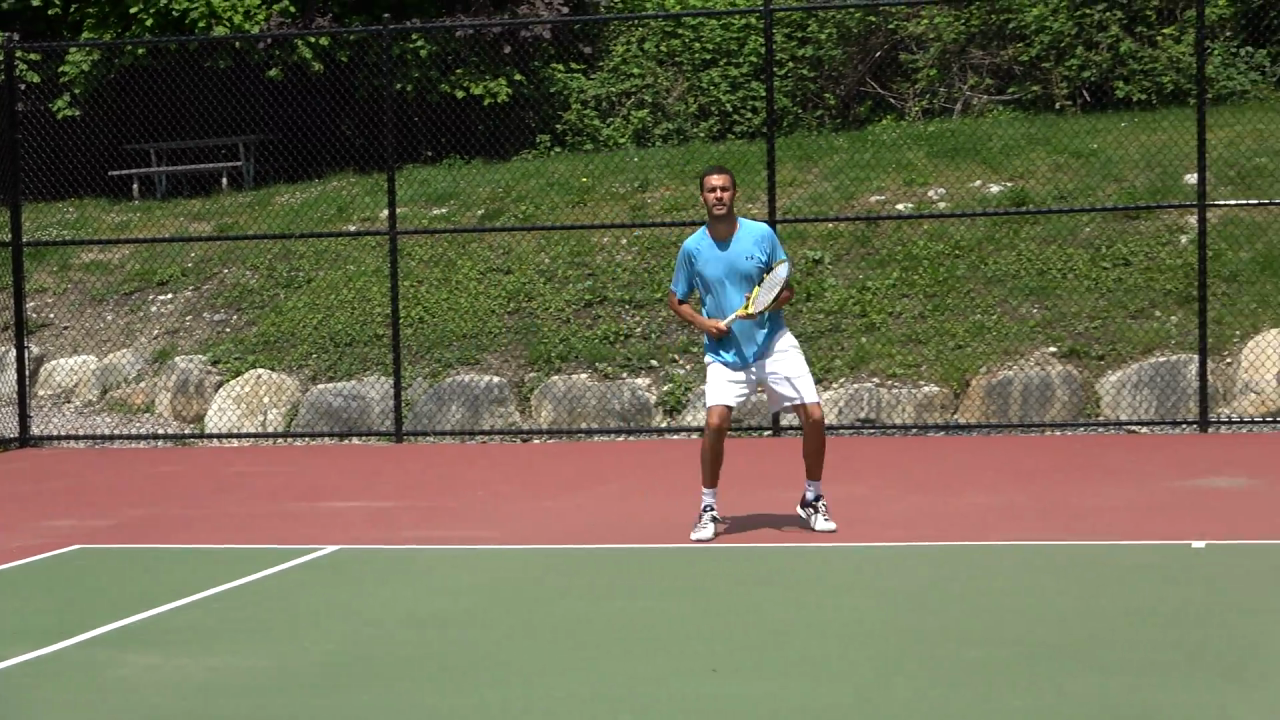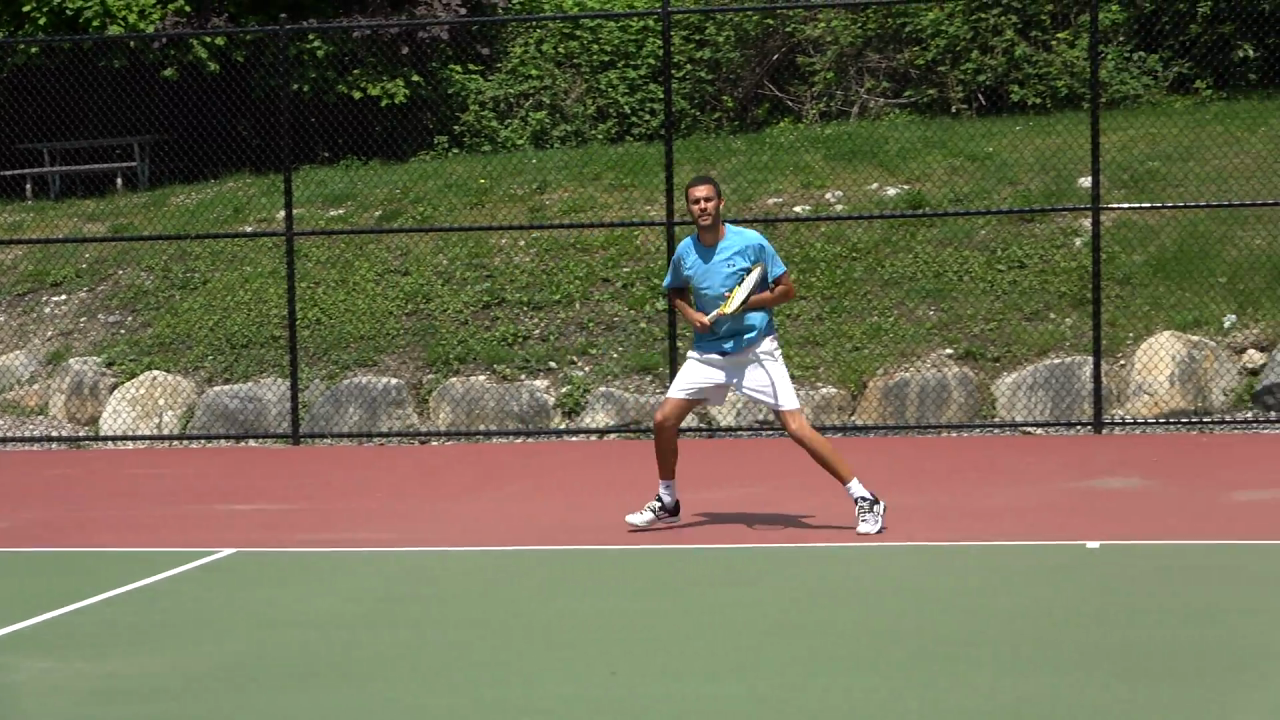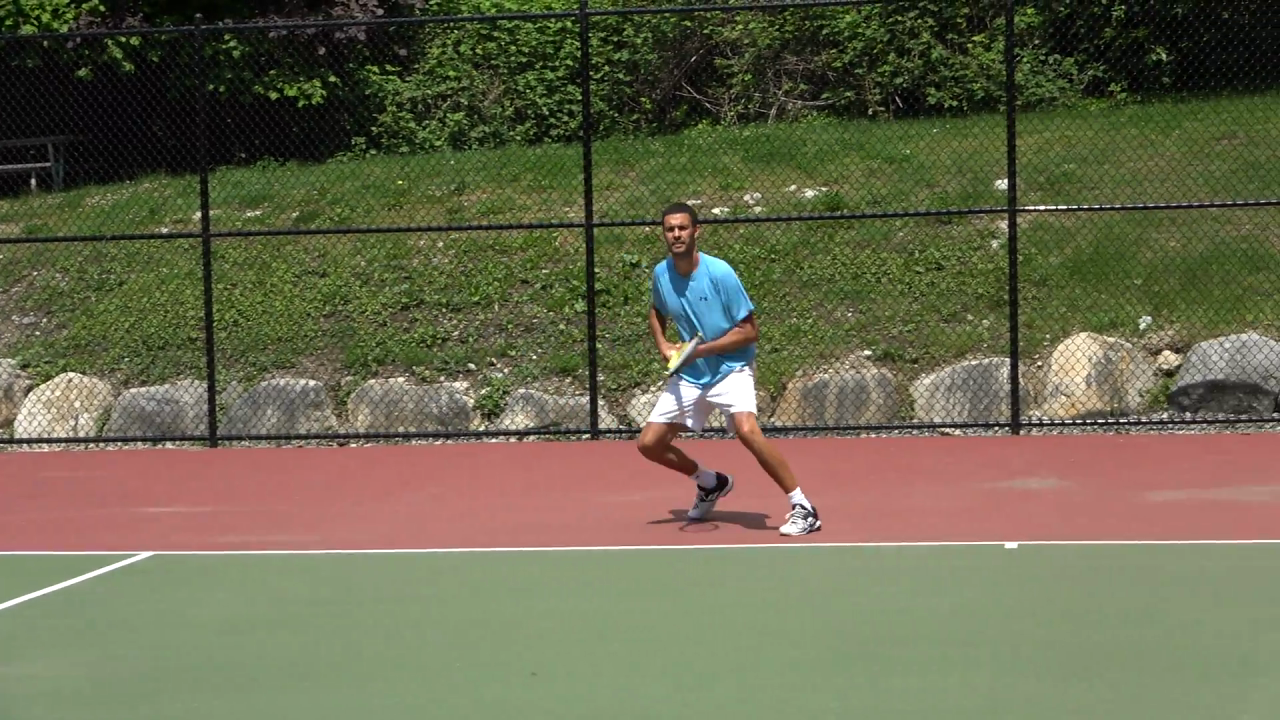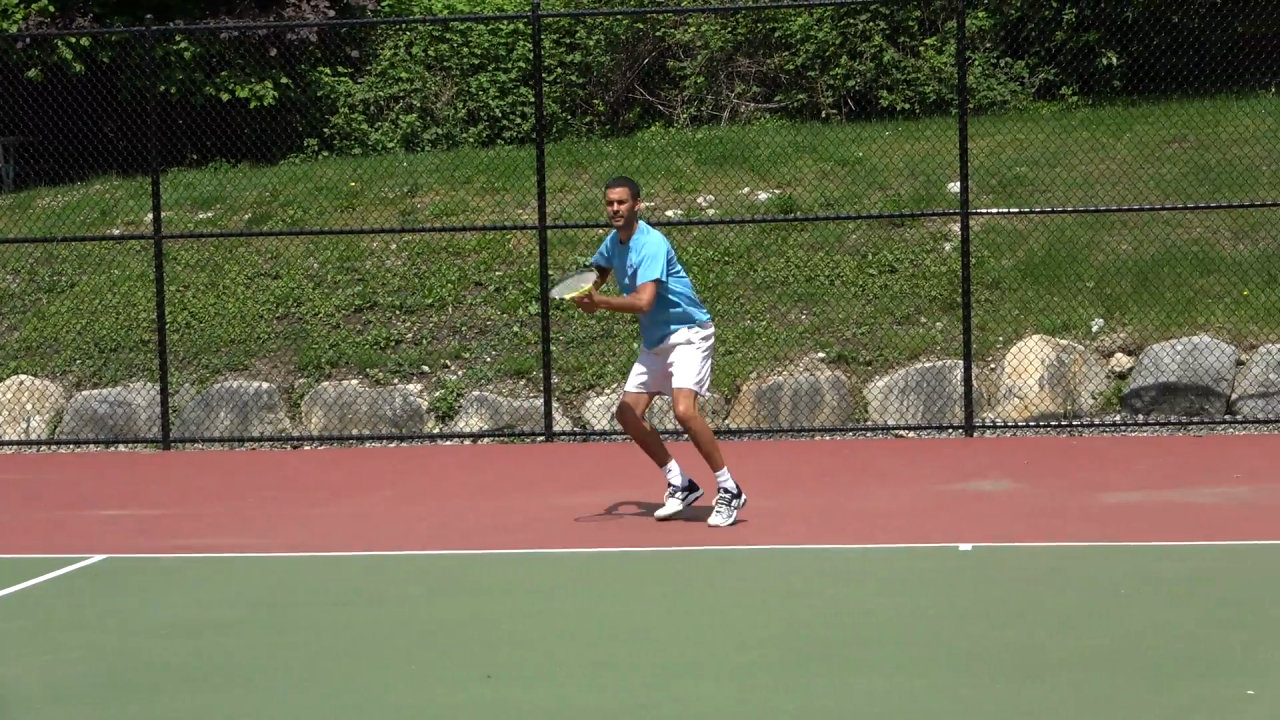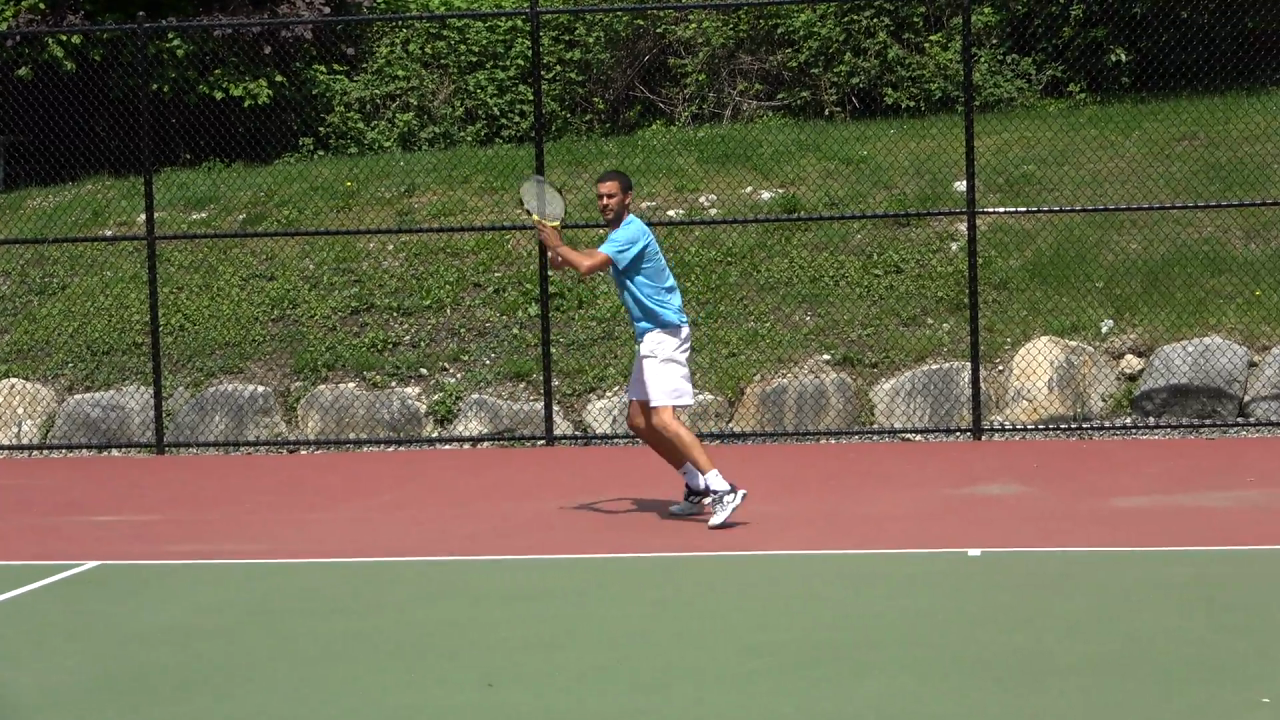
dt=0.2s
person 1, frame 1
left shoulder: (762, 234)
right shoulder: (692, 248)
left elbow: (787, 291)
right elbow: (677, 302)
left wrist: (765, 303)
right wrist: (703, 323)
left hip: (773, 342)
right hip: (725, 352)
left knee: (814, 418)
right knee: (715, 423)
left ankle: (812, 500)
right ankle: (709, 509)
person 1, frame 2
left shoulder: (751, 242)
right shoulder: (684, 252)
left elbow: (786, 290)
right elbow: (675, 293)
left wrist: (748, 302)
right wrist: (692, 315)
left hip: (756, 347)
right hip: (710, 350)
left knee: (795, 426)
right knee: (663, 420)
left ankle: (863, 498)
right ankle: (666, 501)
person 1, frame 3
left shoulder: (720, 273)
right shoulder: (660, 274)
left elbow: (750, 331)
left wrist: (705, 349)
right wrist: (662, 344)
left hip: (731, 369)
right hip: (689, 375)
left knee: (747, 430)
right knee: (649, 444)
left ankle: (802, 507)
right ankle: (711, 482)
person 1, frame 4
left shoulder: (652, 242)
right shoulder: (614, 240)
left elbow: (643, 302)
right elbow: (598, 272)
left wrist: (598, 302)
right wrist: (587, 292)
left hip: (688, 332)
right hip: (655, 340)
left knee: (684, 409)
right knee: (629, 412)
left ankle: (728, 489)
right ankle: (680, 483)
person 1, frame 5
left shoulder: (633, 232)
right shoulder: (619, 232)
left elbow: (586, 266)
right elbow: (587, 260)
left wrist: (555, 245)
right wrist: (560, 250)
left hip: (664, 336)
right hip: (650, 337)
left knee: (663, 420)
right knee: (638, 421)
left ankle: (723, 490)
right ankle: (699, 486)
